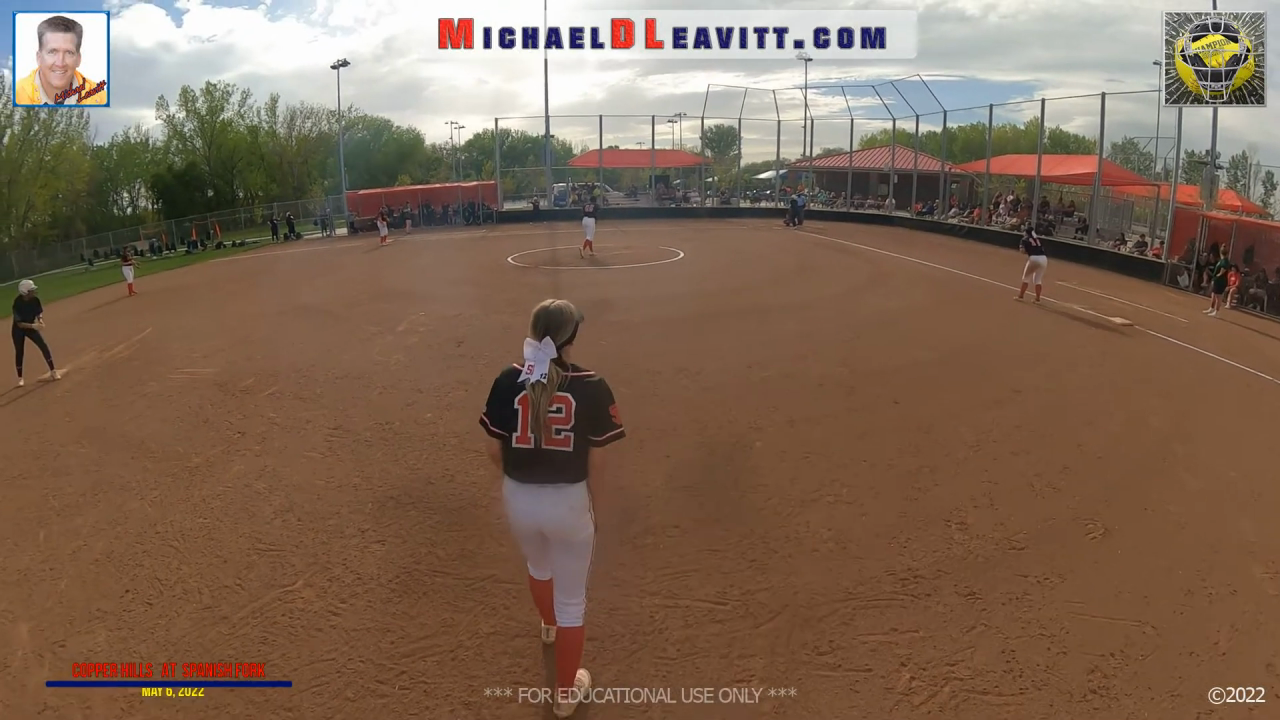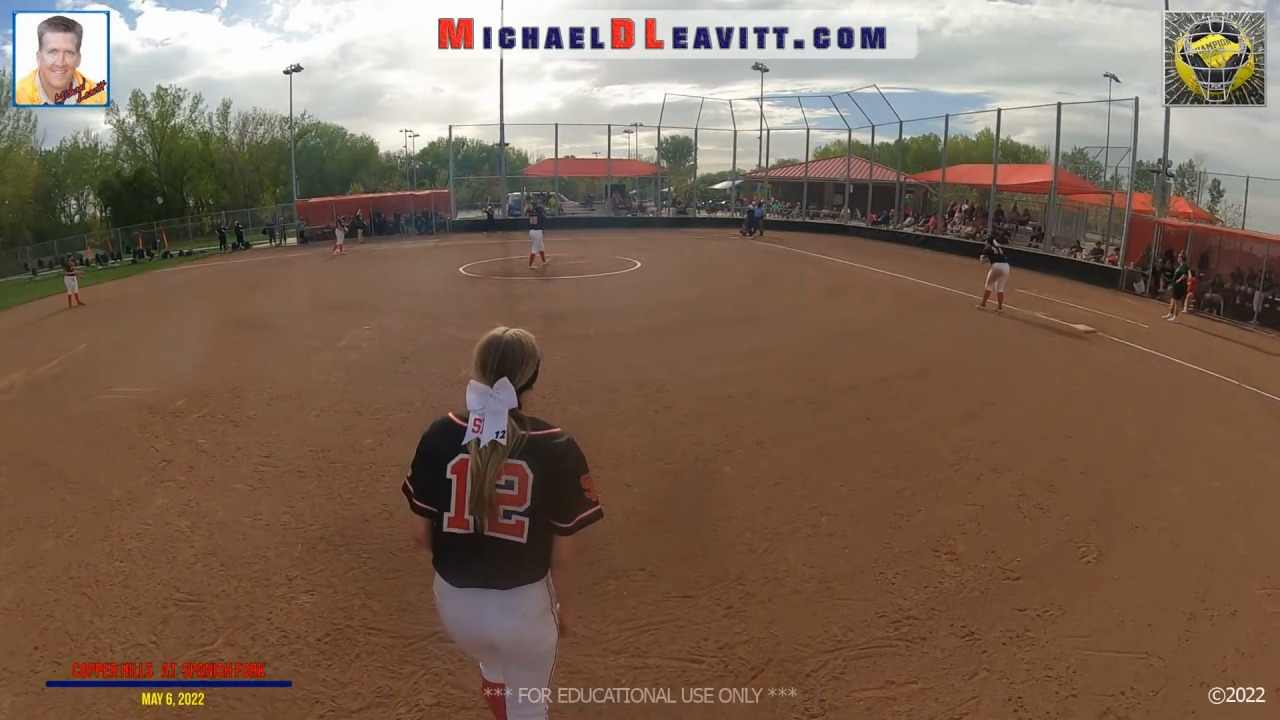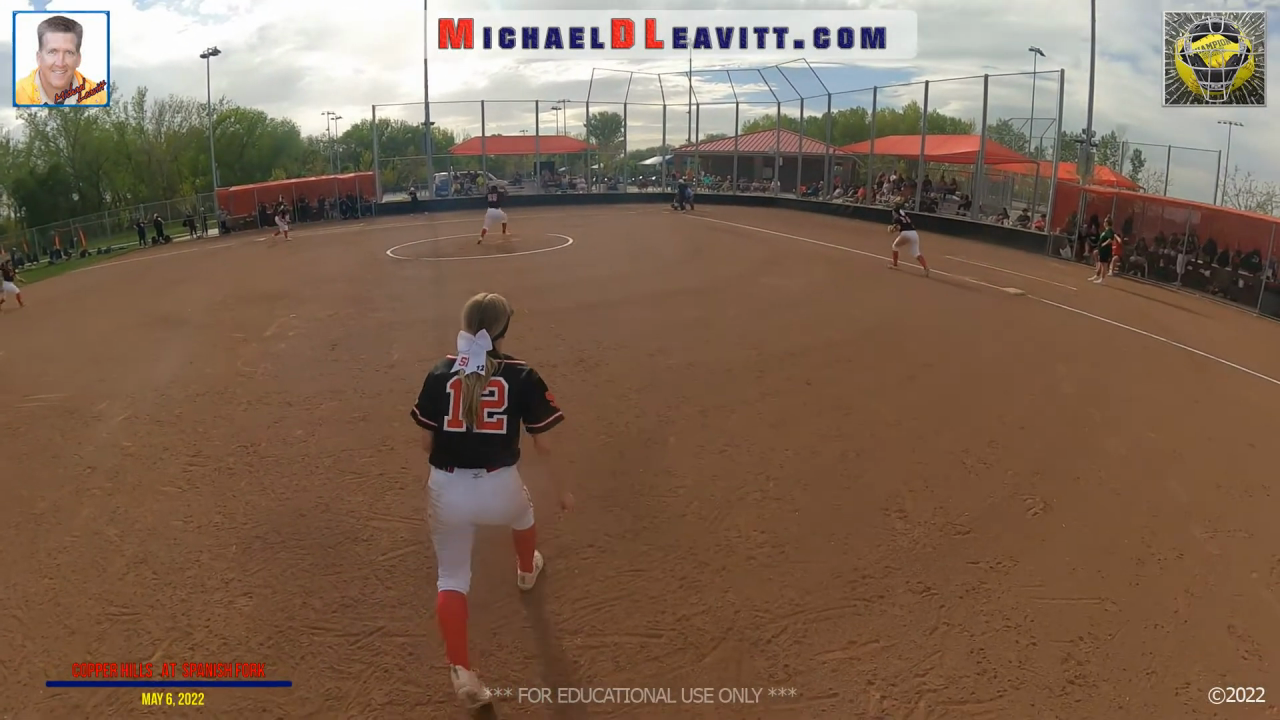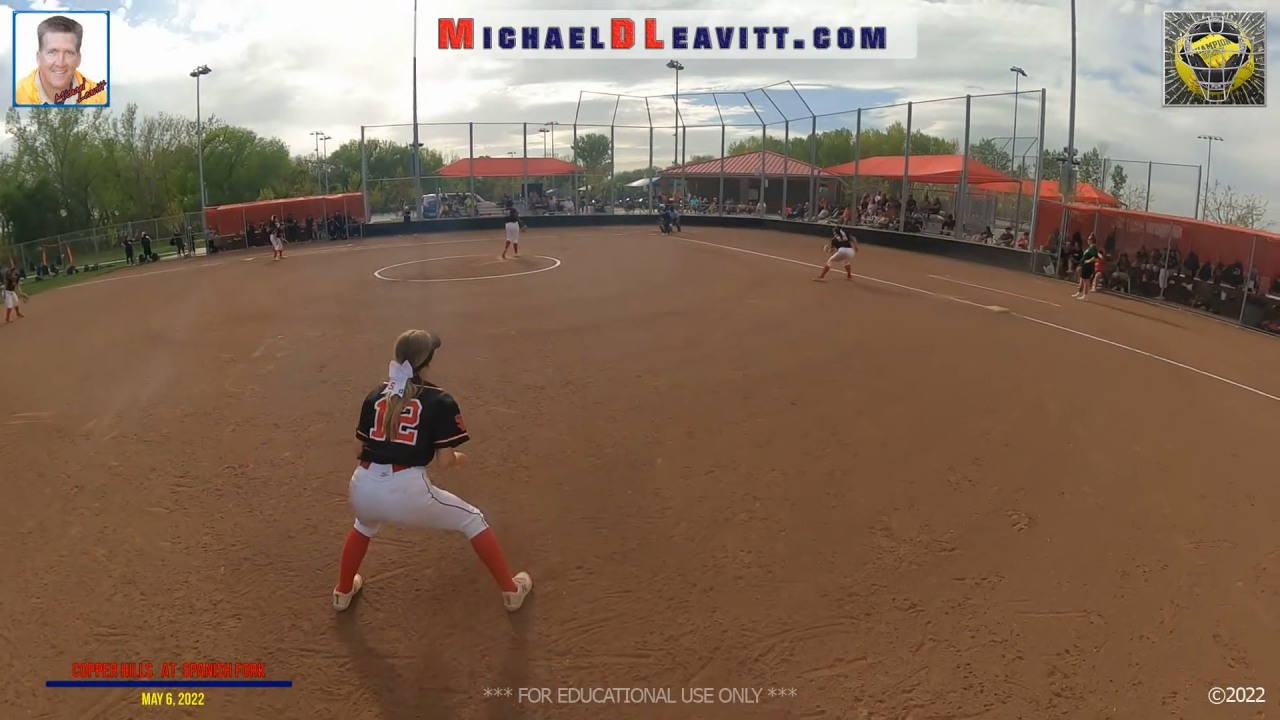
dt=1s
person 1, frame 1
left shoulder: (508, 382)
right shoulder: (592, 387)
left elbow: (494, 450)
right elbow: (595, 461)
right wrist: (593, 503)
left hip: (518, 498)
right hip: (568, 501)
left knee: (538, 566)
right knee: (571, 600)
left ankle: (549, 625)
person 1, frame 2
left shoulder: (440, 436)
right shoulder: (557, 449)
left elbow: (422, 531)
right elbow: (562, 552)
right wrist: (565, 606)
left hip: (454, 599)
right hip: (523, 604)
left knee: (493, 669)
person 1, frame 3
left shoulder: (440, 374)
right shoulder: (522, 376)
left elbow: (426, 442)
right elbow: (542, 444)
right wrist: (561, 489)
left hip: (446, 489)
right hip: (499, 487)
left knee: (452, 578)
right knee: (522, 512)
left ankle: (462, 670)
right ankle: (526, 572)
person 1, frame 4
left shoulder: (375, 396)
right shoulder: (440, 401)
right elbow: (444, 462)
right wrist: (460, 459)
left hip: (363, 487)
right hip: (408, 490)
left knee: (365, 523)
right knee: (472, 520)
left ankle: (343, 591)
right ankle: (511, 590)
